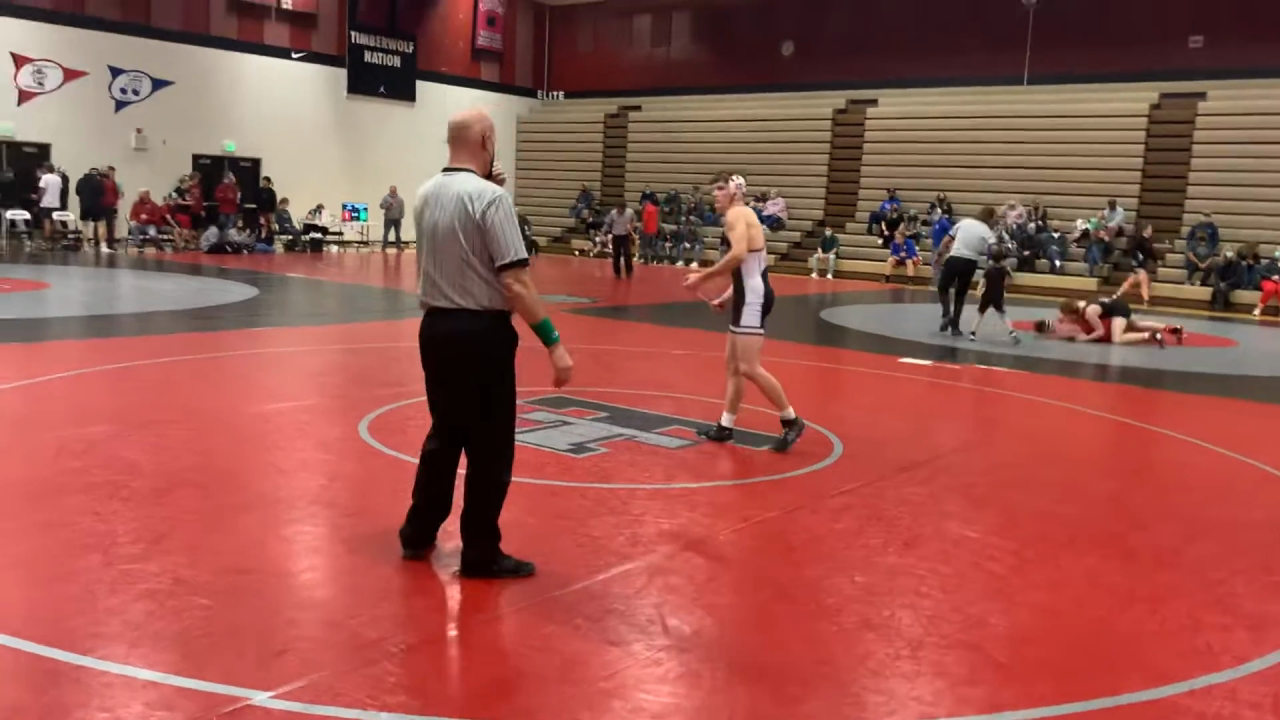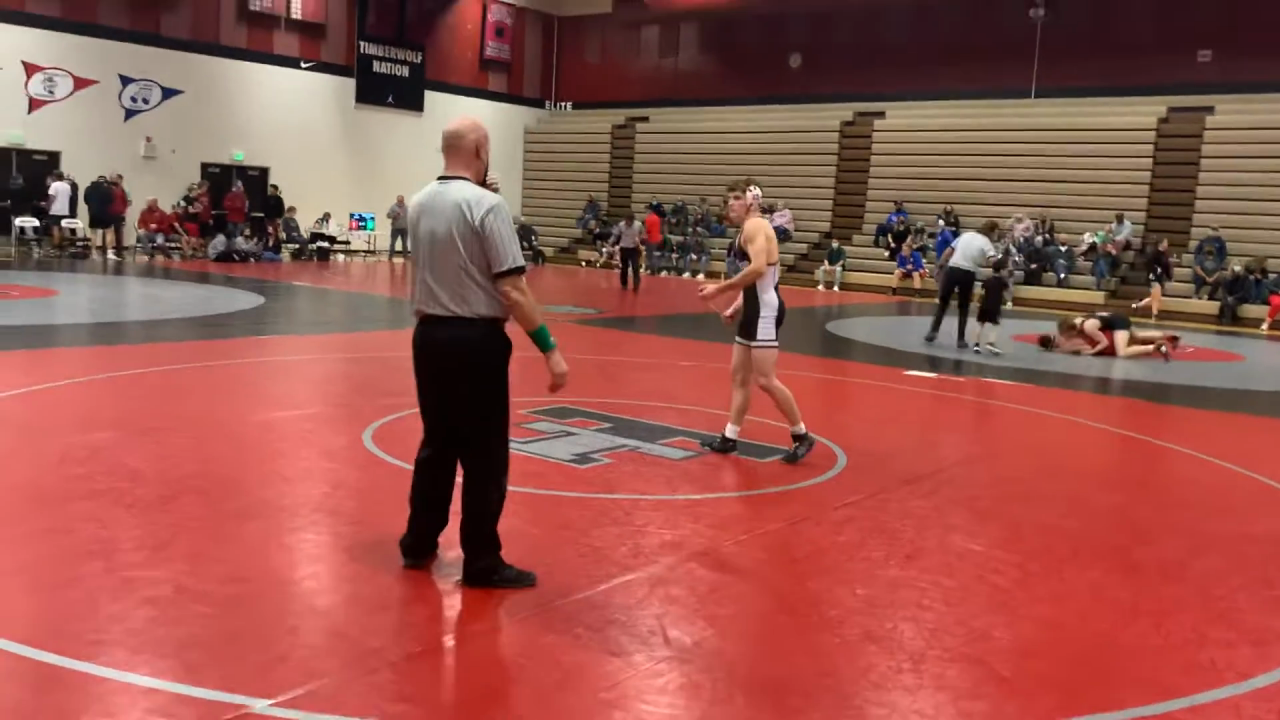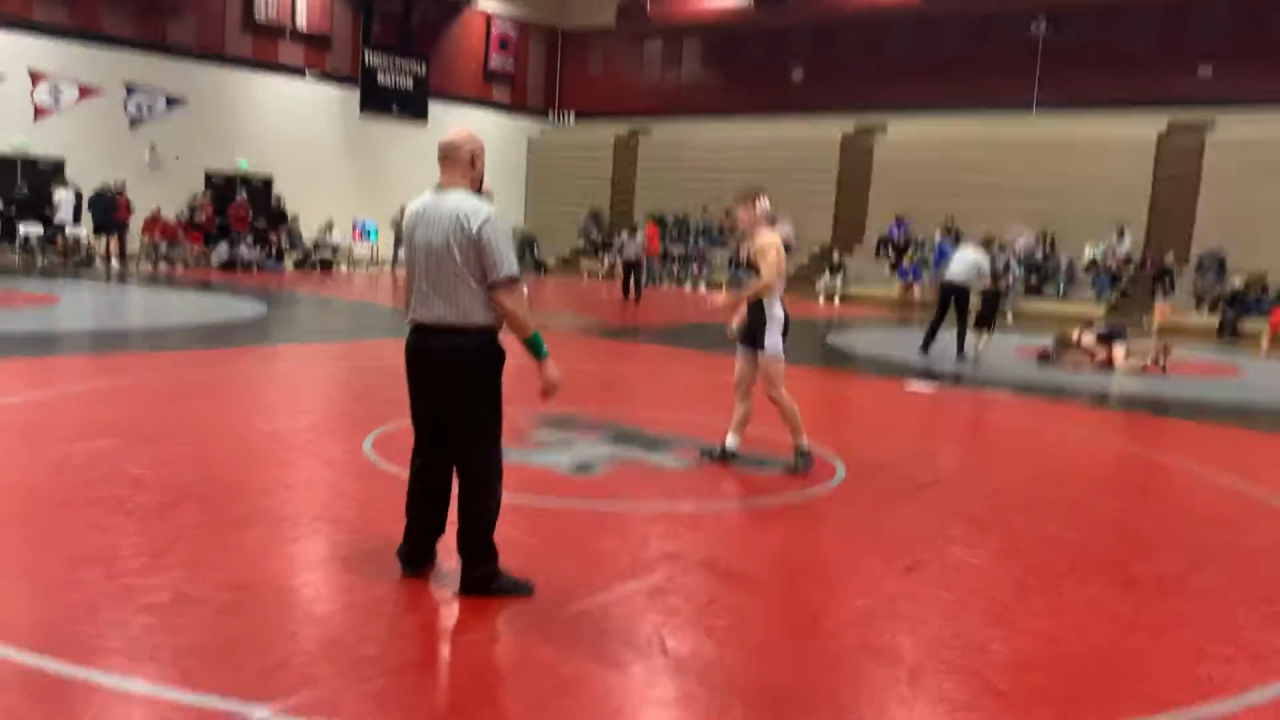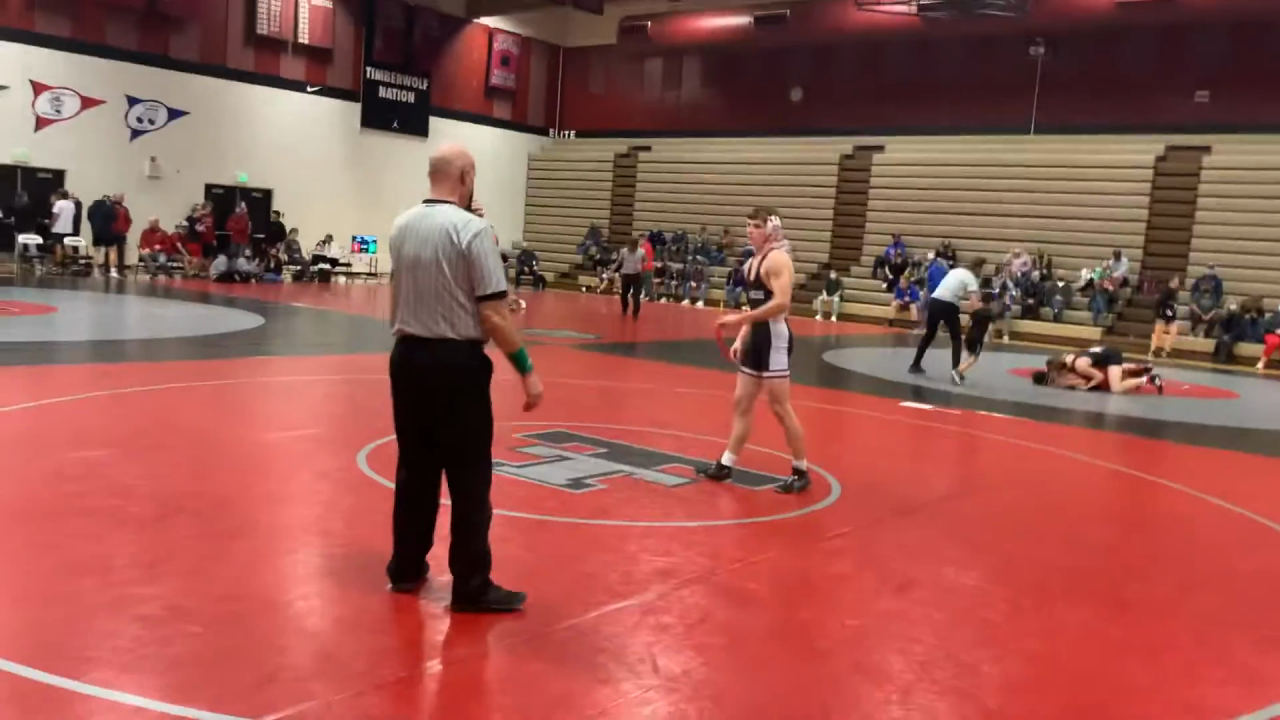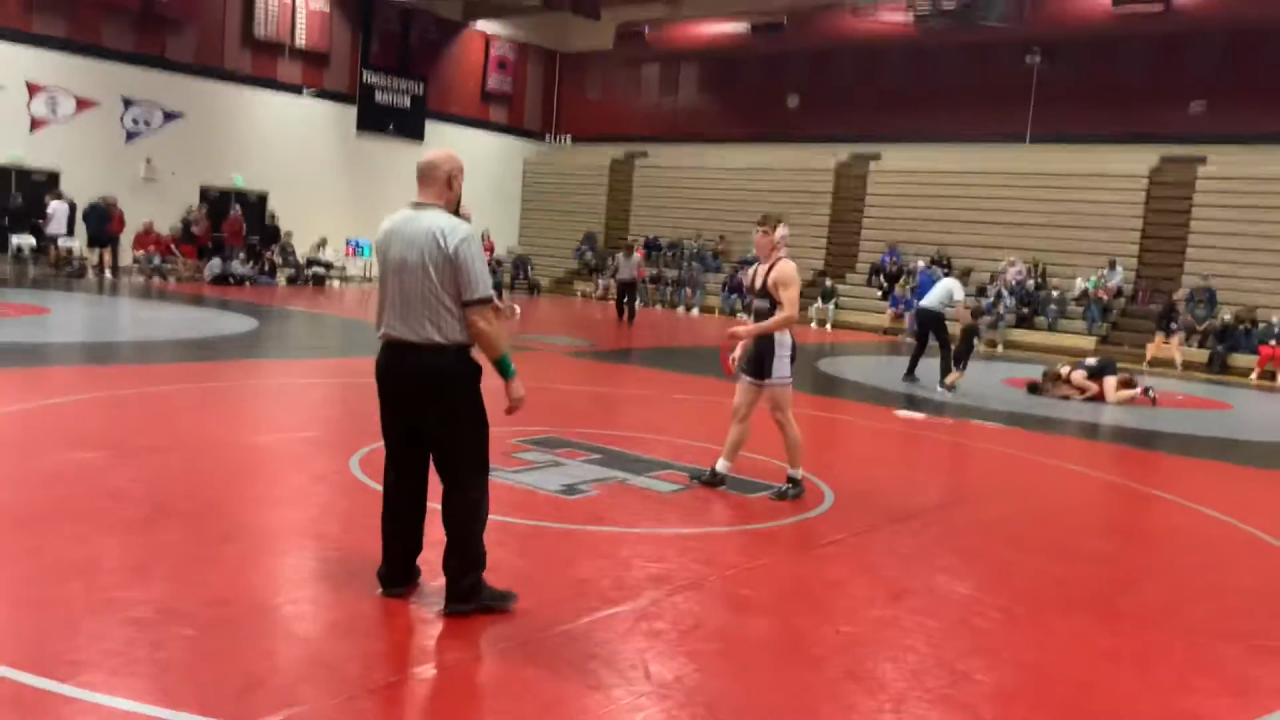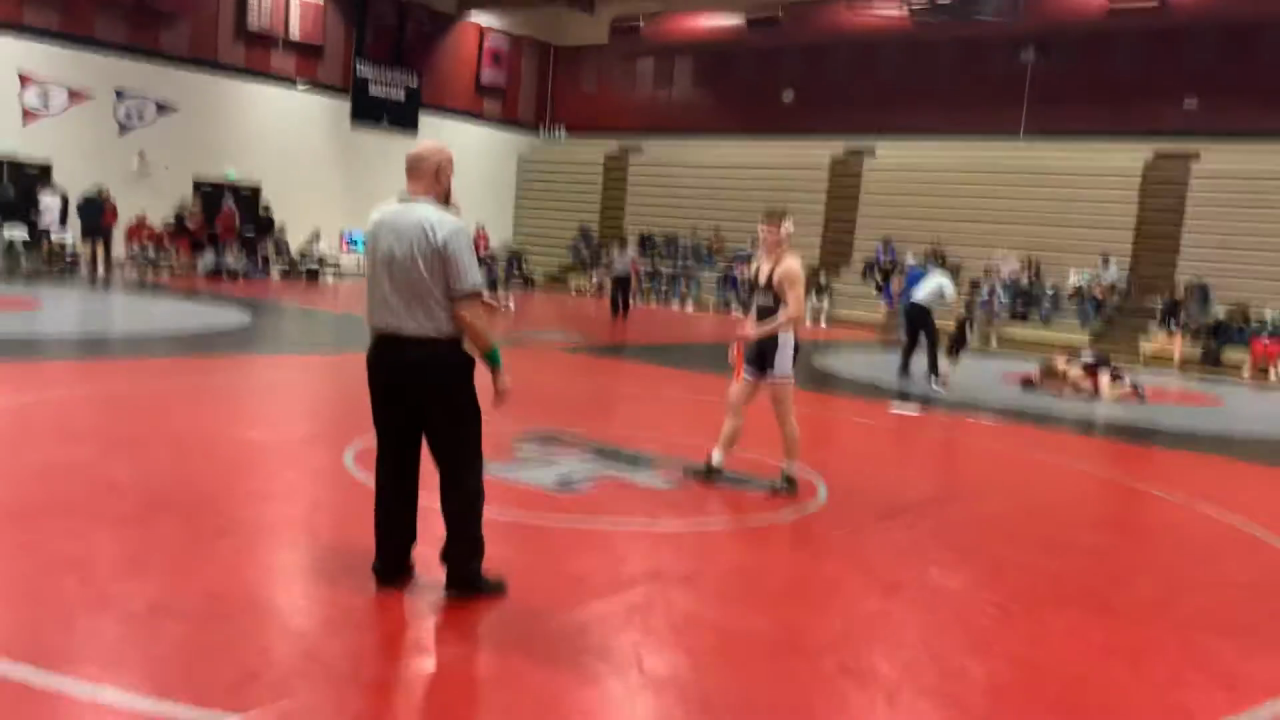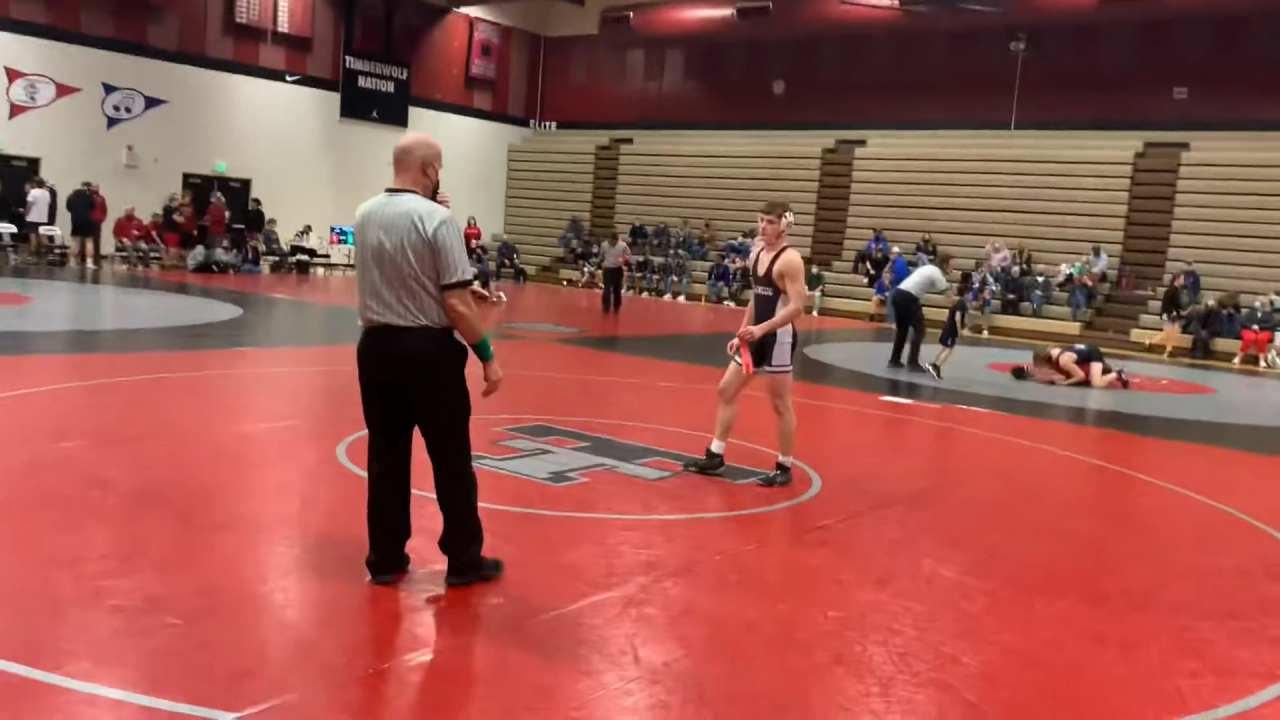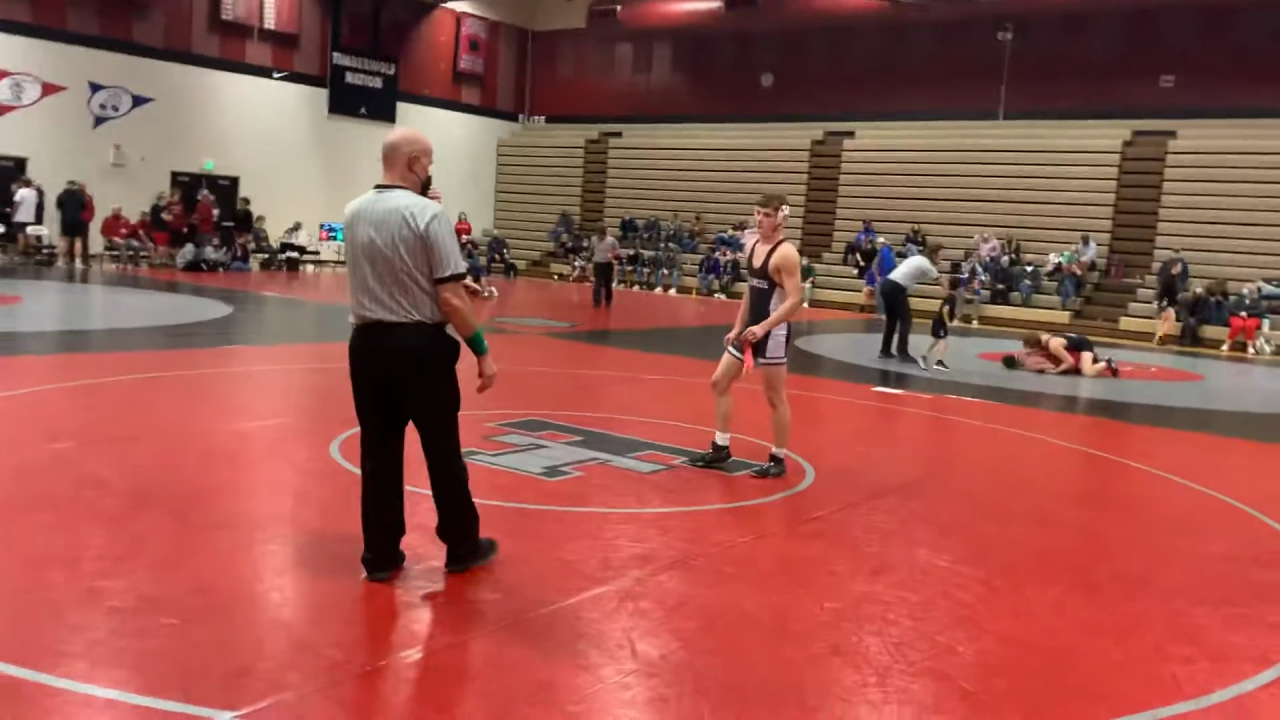
dt=0.1s
person 1, frame 1
left shoulder: (425, 194)
right shoulder: (489, 197)
right elbow: (515, 282)
right wrist: (554, 343)
left hip: (435, 327)
right hip: (481, 332)
left knee: (443, 435)
right knee: (489, 447)
left ankle: (418, 532)
right ankle: (480, 552)
person 1, frame 2
left shoulder: (419, 202)
right shoulder: (486, 205)
right elbow: (512, 289)
right wrist: (549, 349)
left hip: (429, 335)
right hip: (475, 340)
left knee: (437, 444)
right knee: (485, 455)
left ankle: (419, 542)
right ankle: (481, 561)
person 1, frame 3
left shoulder: (413, 212)
right shoulder: (482, 214)
right elbow: (507, 298)
right wrist: (542, 356)
left hip: (422, 343)
right hip: (469, 349)
left knee: (429, 454)
right knee: (479, 464)
left ankle: (416, 552)
right ankle: (479, 571)
person 1, frame 4
left shoulder: (402, 226)
right shoulder: (472, 229)
right elbow: (492, 313)
right wrist: (526, 370)
left hip: (408, 356)
right hip: (456, 361)
left knee: (415, 467)
right knee: (469, 476)
left ankle: (406, 567)
right ankle: (471, 584)
person 1, frame 5
left shoulder: (388, 230)
right shoulder: (459, 234)
right elbow: (479, 317)
right wrist: (509, 374)
left hip: (395, 361)
right hip: (445, 366)
left knee: (402, 471)
right knee: (465, 477)
left ankle: (397, 571)
right ankle: (464, 586)
person 1, frame 6
left shoulder: (377, 222)
right shoulder: (448, 227)
right elbow: (467, 310)
right wrist: (496, 366)
left hip: (385, 354)
right hip: (436, 358)
left knee: (394, 464)
right knee: (460, 466)
left ankle: (391, 564)
right ankle: (464, 572)
person 1, frame 7
left shoulder: (365, 215)
right shoulder: (437, 219)
right elbow: (458, 301)
right wrist: (487, 357)
left hip: (376, 346)
right hip: (428, 349)
left knee: (386, 456)
right knee: (451, 457)
left ankle: (386, 558)
right ankle: (464, 560)
person 1, frame 8
left shoulder: (354, 212)
right shoulder: (428, 214)
right elbow: (451, 296)
right wrist: (482, 351)
left hip: (368, 343)
right hip: (421, 345)
left knee: (378, 453)
right knee: (443, 450)
left ankle: (381, 555)
right ankle: (462, 546)
person 2, frame 1
left shoulder: (737, 214)
right shoulder: (739, 217)
left elbow: (737, 256)
left wrist: (702, 277)
right wrist: (726, 296)
left hip: (753, 297)
right hip: (746, 296)
left knee: (748, 367)
right knee: (732, 365)
left ankle: (791, 421)
right ankle: (725, 426)
person 2, frame 2
left shoulder: (755, 226)
right shoulder: (750, 230)
left elbow: (758, 269)
left wrist: (719, 289)
right wrist: (736, 307)
left hip: (765, 310)
right hip: (754, 309)
left knee: (765, 380)
right knee: (739, 375)
left ankle: (801, 436)
right ankle: (730, 437)
person 2, frame 3
left shoulder: (766, 239)
right shoulder: (750, 243)
left elbow: (769, 283)
left wrist: (731, 299)
right wrist: (738, 317)
left hip: (771, 320)
right hip: (753, 320)
left knee: (774, 391)
right knee: (741, 386)
left ankle: (802, 451)
right ankle: (729, 447)
person 2, frame 4
left shoulder: (777, 259)
right shoulder: (752, 262)
left elbow: (782, 302)
left wrist: (741, 319)
right wrist: (740, 339)
left hip: (774, 339)
right hip: (756, 340)
left knee: (780, 409)
right knee: (741, 404)
left ankle: (800, 471)
right ankle: (725, 464)
person 2, frame 5
left shoulder: (785, 269)
right shoulder: (755, 270)
left elbow: (791, 314)
left wrist: (751, 330)
right wrist: (740, 346)
left hip: (777, 349)
right hip: (757, 349)
left knee: (781, 417)
right knee: (739, 412)
left ankle: (795, 480)
right ankle: (719, 471)
person 2, frame 6
left shoulder: (790, 267)
right shoulder: (757, 264)
left elbow: (796, 312)
left wrist: (760, 331)
right wrist: (745, 337)
left hip: (779, 345)
right hip: (758, 344)
left knee: (783, 412)
right knee: (736, 403)
left ankle: (790, 477)
right ankle: (715, 464)
person 2, frame 7
left shoulder: (790, 260)
right shoulder: (757, 254)
left elbow: (797, 305)
left wrist: (762, 327)
right wrist: (740, 333)
left hip: (777, 338)
right hip: (756, 336)
left knee: (780, 405)
right knee: (727, 391)
left ankle: (784, 468)
right ankle: (714, 455)
person 2, frame 8
left shoulder: (786, 253)
right shoulder: (751, 246)
left elbow: (795, 300)
left wrist: (764, 327)
right wrist: (737, 327)
left hip: (773, 332)
right hip: (750, 330)
left knee: (774, 396)
right knee: (719, 381)
left ankle: (778, 459)
right ankle: (720, 449)
